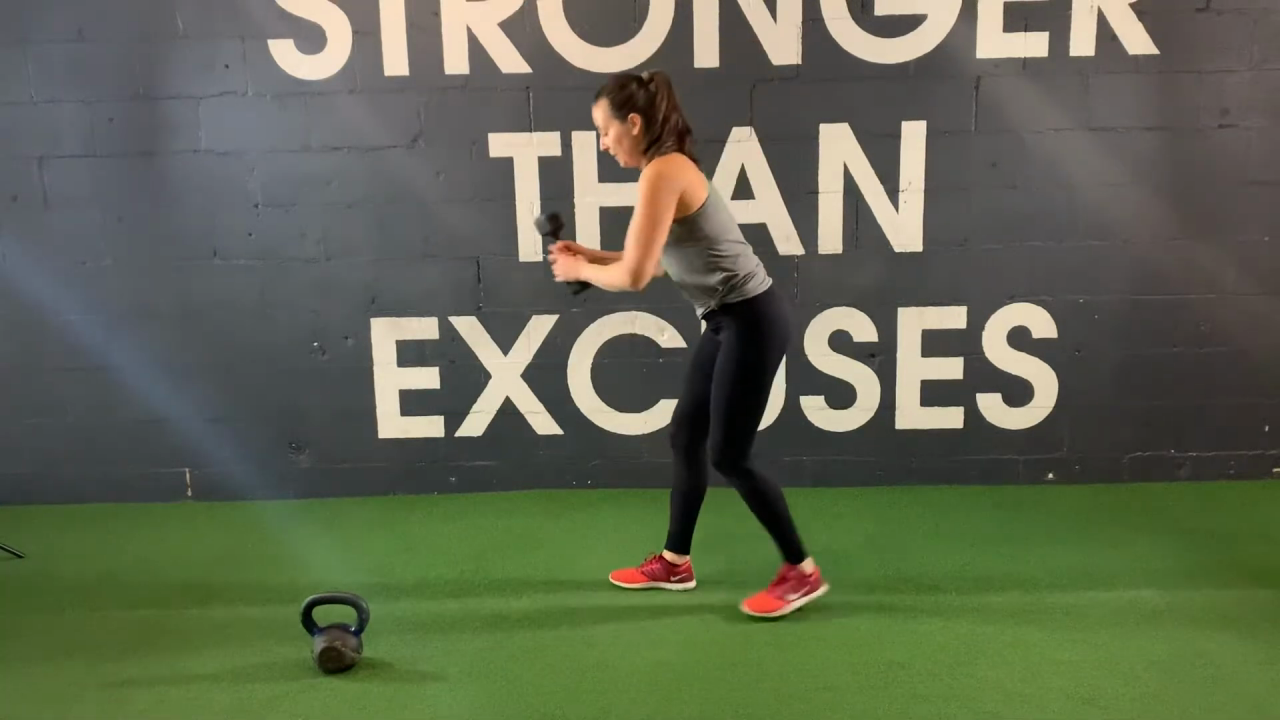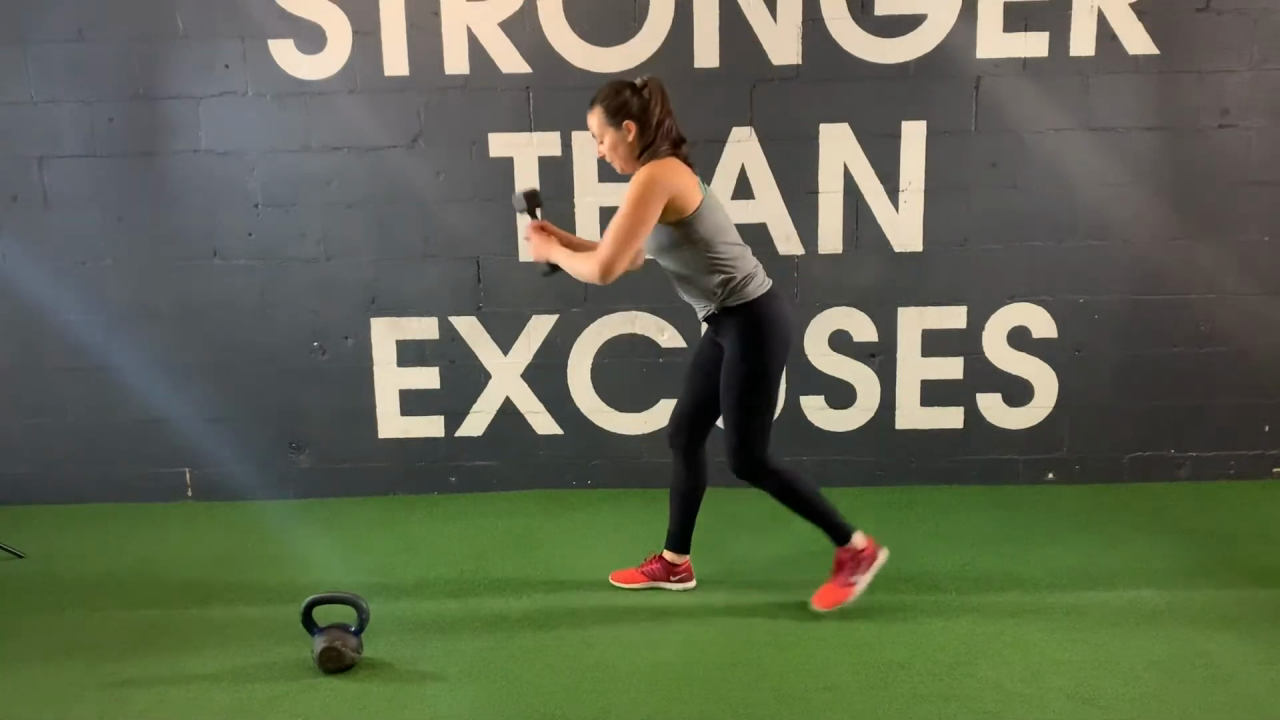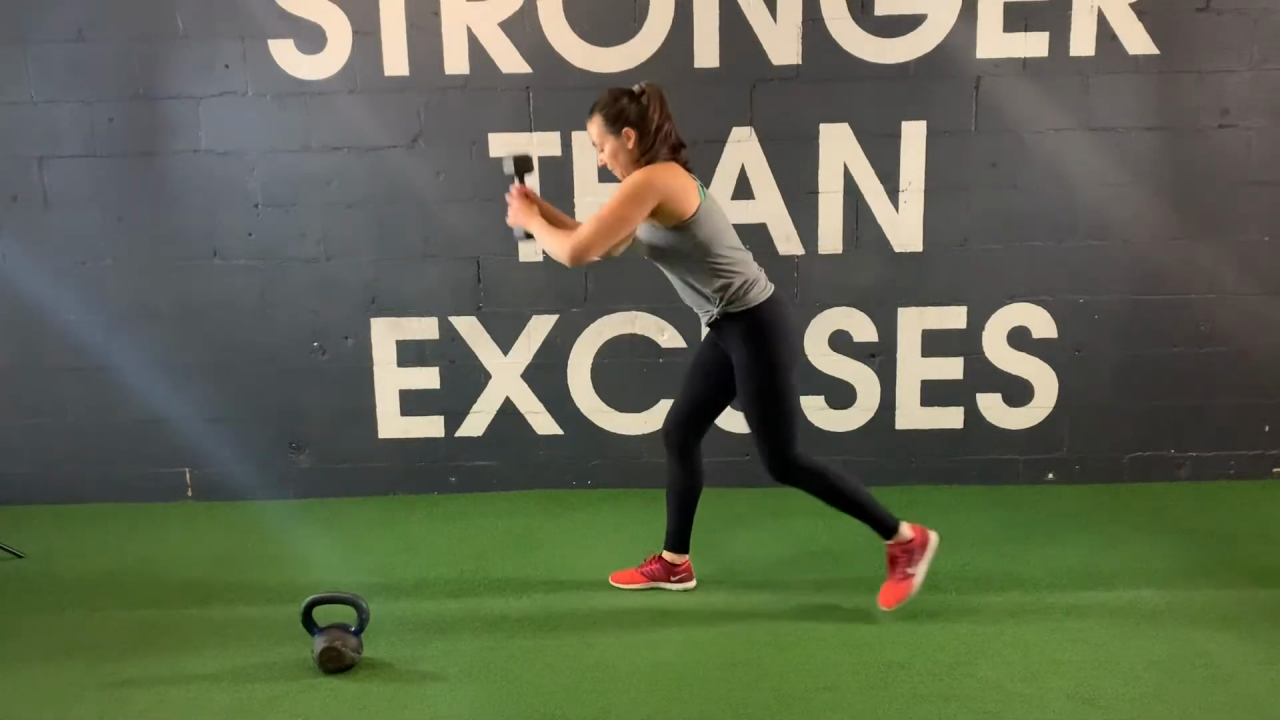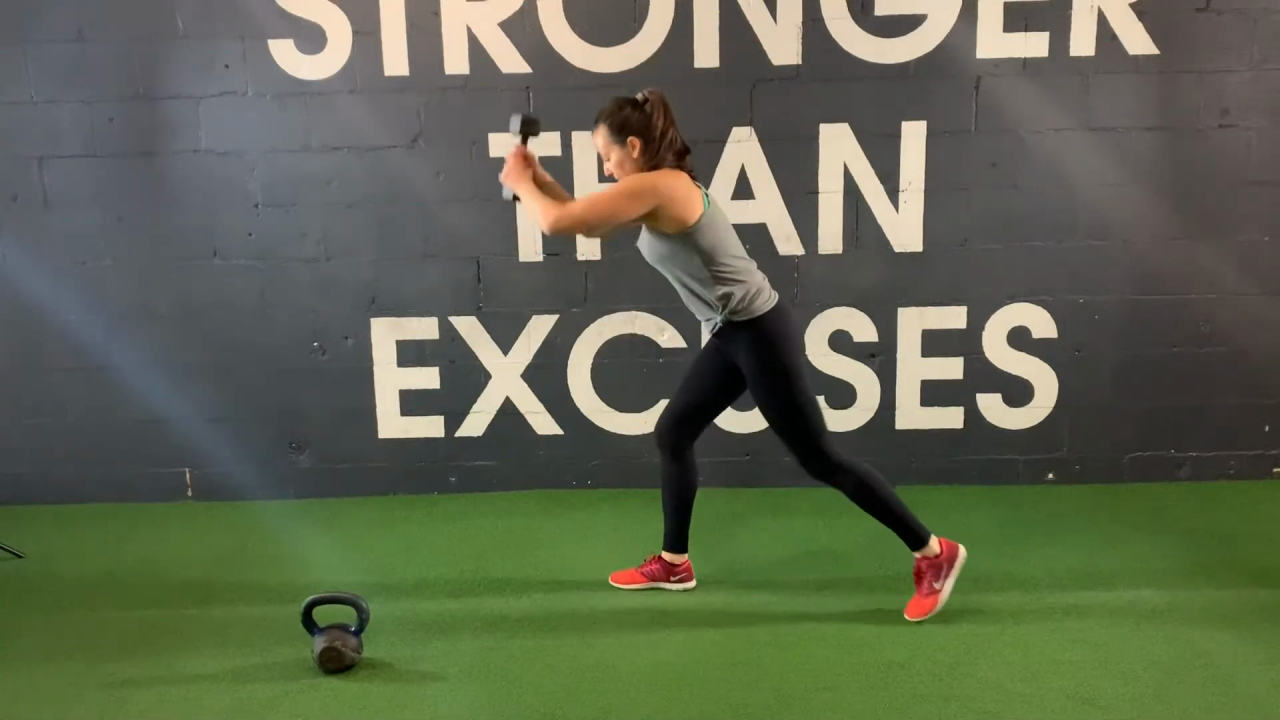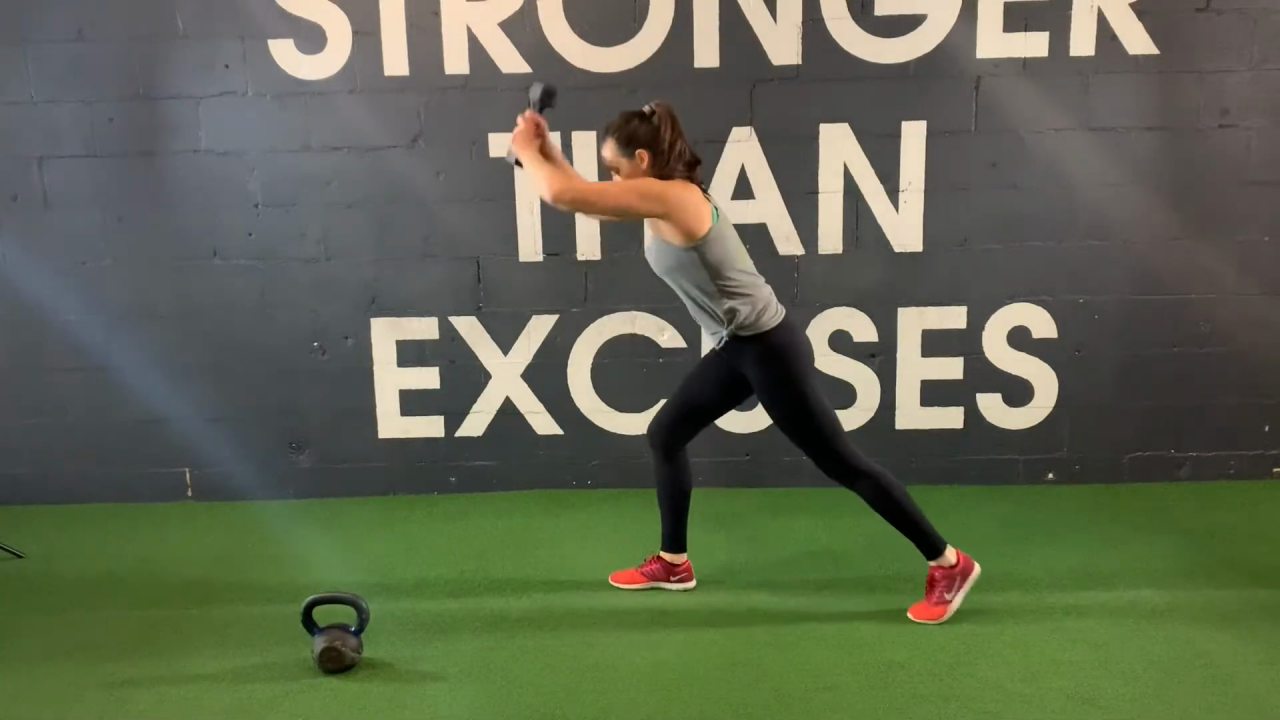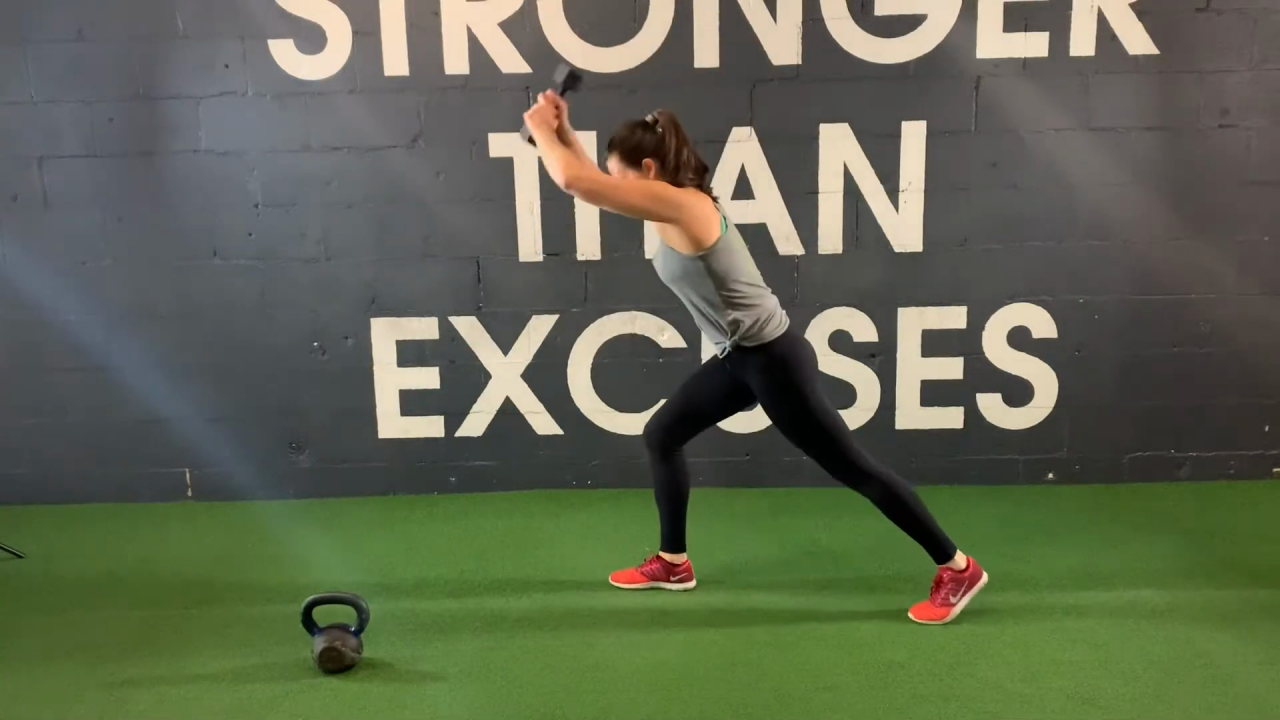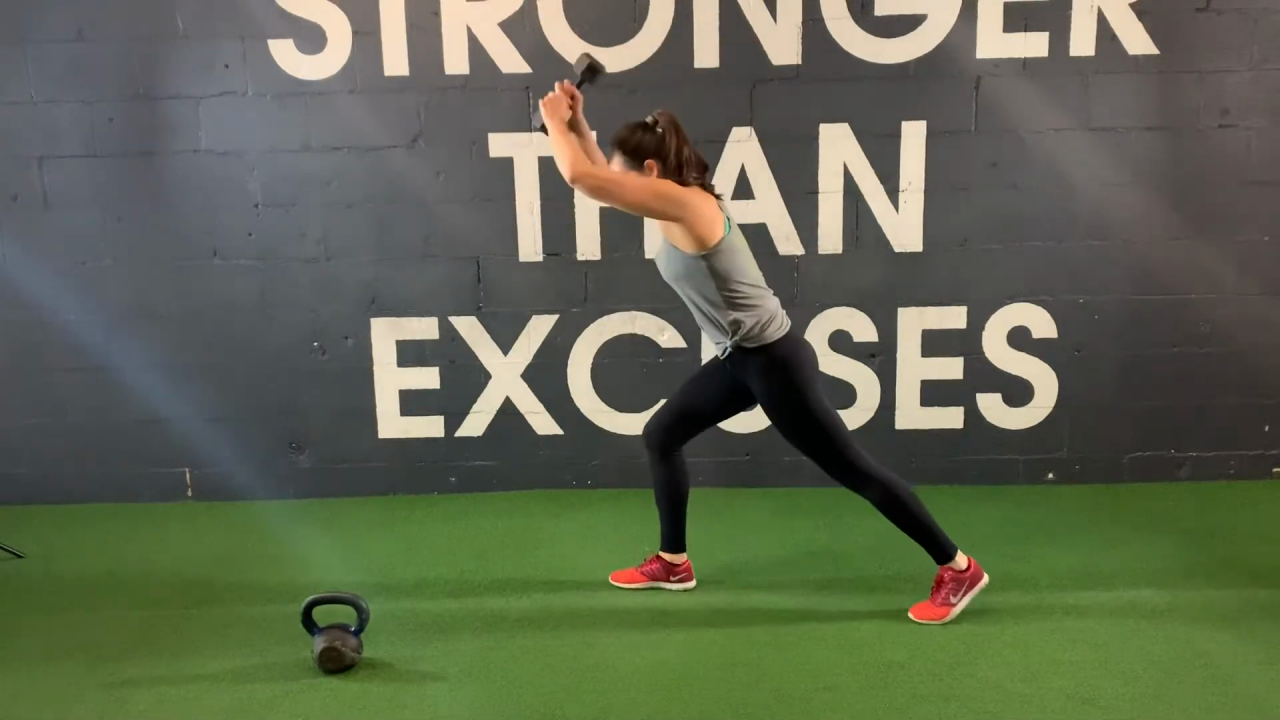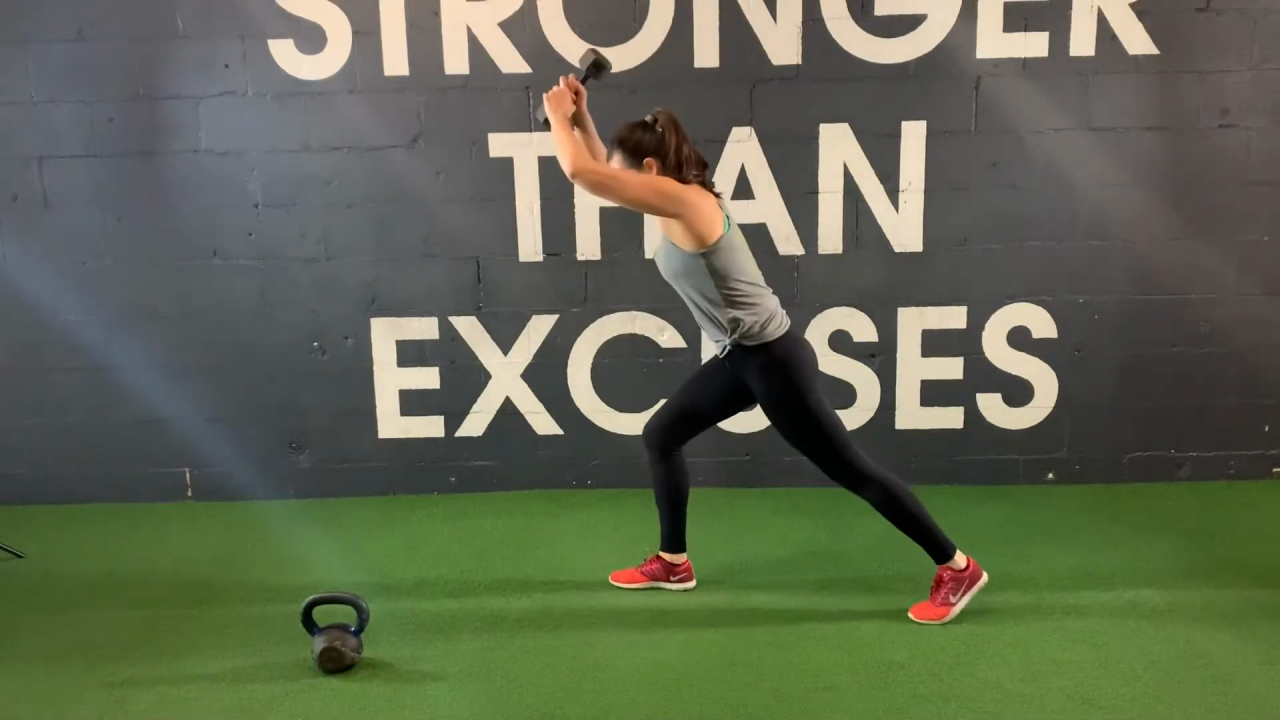
dt=0.1s
person 1, frame 1
left shoulder: (662, 174)
right shoulder: (664, 168)
left elbow: (635, 275)
right elbow: (643, 256)
left wrist: (580, 270)
right wrist: (588, 256)
left hip: (752, 320)
right hip: (729, 320)
left knee: (728, 456)
right knee: (686, 437)
left ankle: (800, 570)
right ankle: (674, 562)
person 1, frame 2
left shoulder: (654, 179)
right shoulder: (660, 173)
left elbow: (602, 269)
right elbow: (625, 255)
left wrist: (551, 251)
right wrist: (566, 240)
left hip: (752, 322)
right hip: (728, 324)
left knee: (747, 458)
right knee: (683, 436)
left ankle: (855, 549)
right ankle: (674, 562)
person 1, frame 3
left shoulder: (653, 183)
right shoulder: (655, 180)
left elbow: (577, 251)
right elbow: (600, 241)
left wrist: (531, 222)
right wrist: (541, 210)
left hip: (755, 325)
right hip: (730, 327)
left knee: (782, 461)
right knee: (680, 436)
left ankle: (906, 541)
right ankle: (674, 563)
person 1, frame 4
left shoulder: (655, 186)
right shoulder: (662, 185)
left elbow: (558, 221)
right elbow: (582, 217)
left wrist: (523, 184)
right wrist: (538, 178)
left hip: (761, 334)
right hip: (733, 335)
left knee: (817, 457)
right knee: (671, 435)
left ankle: (933, 553)
right ankle: (673, 561)
person 1, frame 5
left shoulder: (667, 197)
right shoulder: (669, 196)
left elbow: (562, 195)
right elbow: (583, 192)
left wrist: (526, 150)
right wrist: (544, 148)
left hip: (769, 349)
right hip: (737, 349)
left knee: (841, 463)
right knee: (665, 436)
left ankle: (950, 564)
right ankle: (673, 562)
person 1, frame 6
left shoulder: (677, 203)
right shoulder: (679, 202)
left elbow: (573, 182)
right elbow: (593, 182)
left wrist: (540, 131)
right wrist: (560, 131)
left hip: (773, 358)
right hip: (740, 356)
left knee: (851, 466)
right knee: (660, 435)
left ankle: (957, 568)
right ankle: (672, 562)
person 1, frame 7
left shoulder: (681, 202)
right shoulder: (684, 200)
left elbow: (580, 177)
right elbow: (600, 177)
left wrist: (555, 122)
right wrist: (576, 124)
left hip: (773, 360)
right hip: (741, 358)
left knee: (851, 469)
right knee: (660, 437)
left ankle: (959, 569)
right ankle: (673, 563)
person 1, frame 8
left shoulder: (681, 199)
right shoulder: (685, 198)
left elbow: (580, 172)
right elbow: (600, 173)
left wrist: (559, 117)
right wrist: (580, 118)
left hip: (772, 358)
right hip: (741, 356)
left knee: (850, 470)
right knee: (660, 437)
left ankle: (958, 568)
right ankle: (673, 562)
